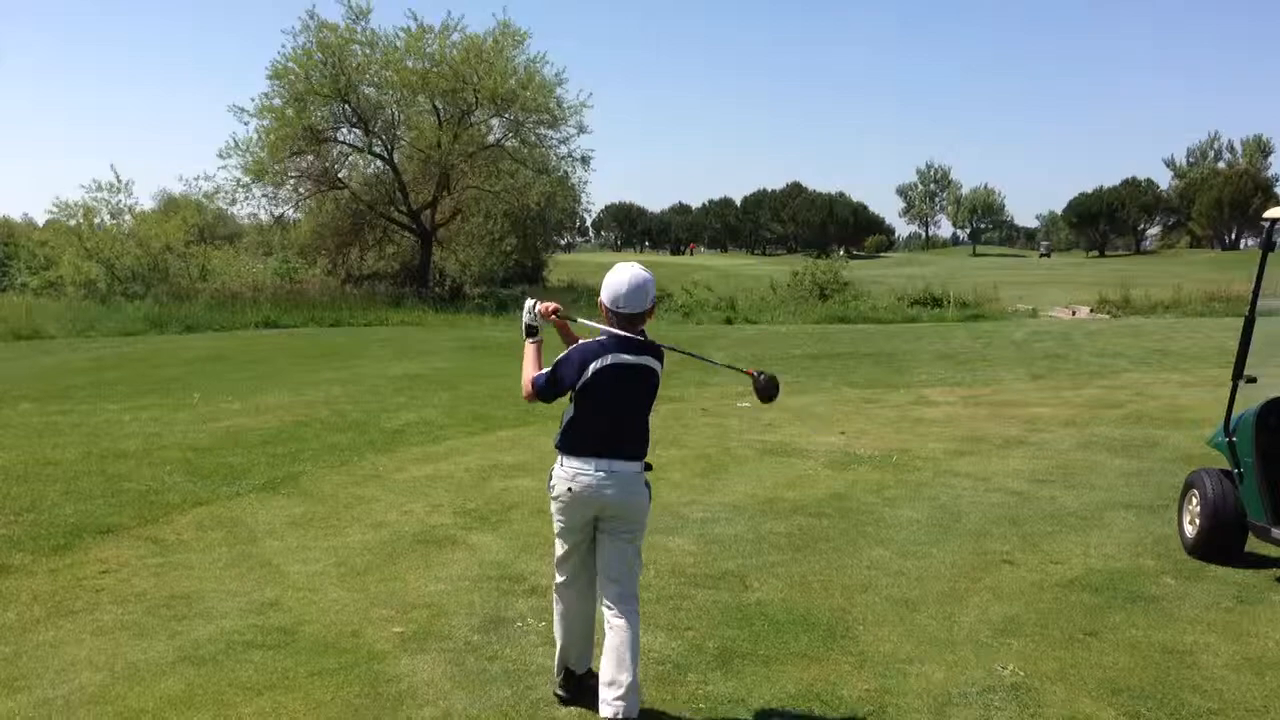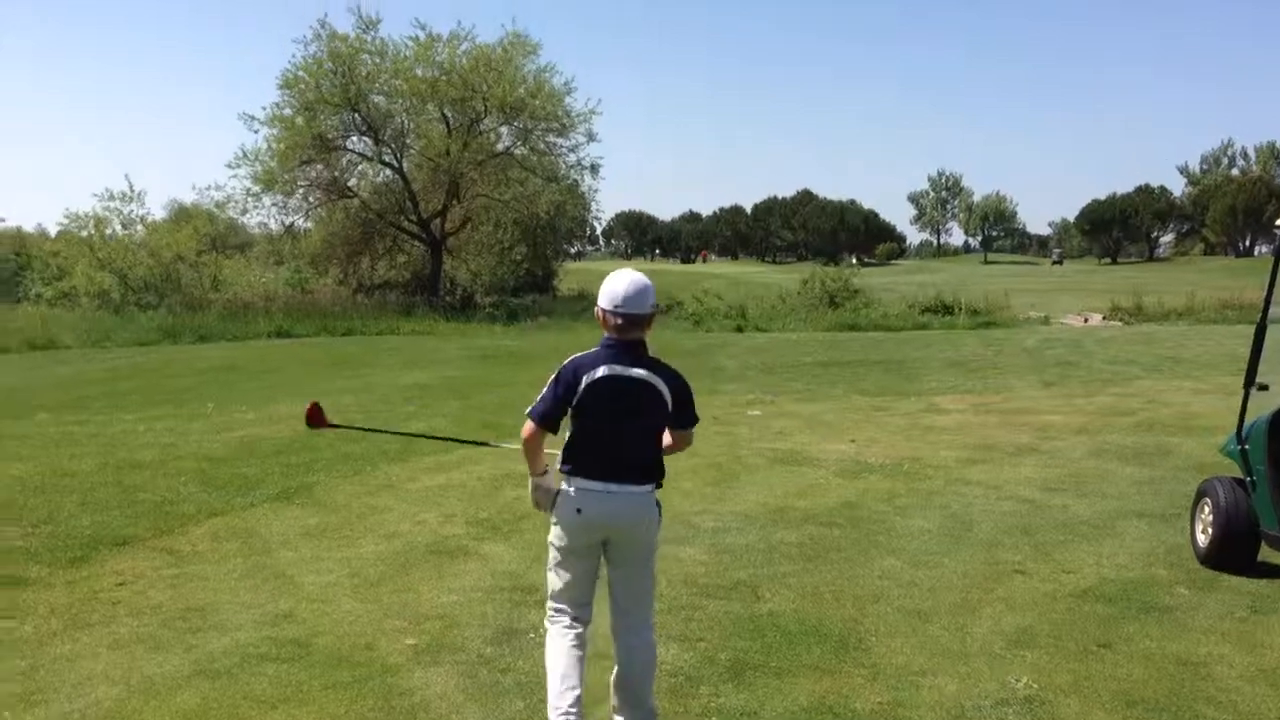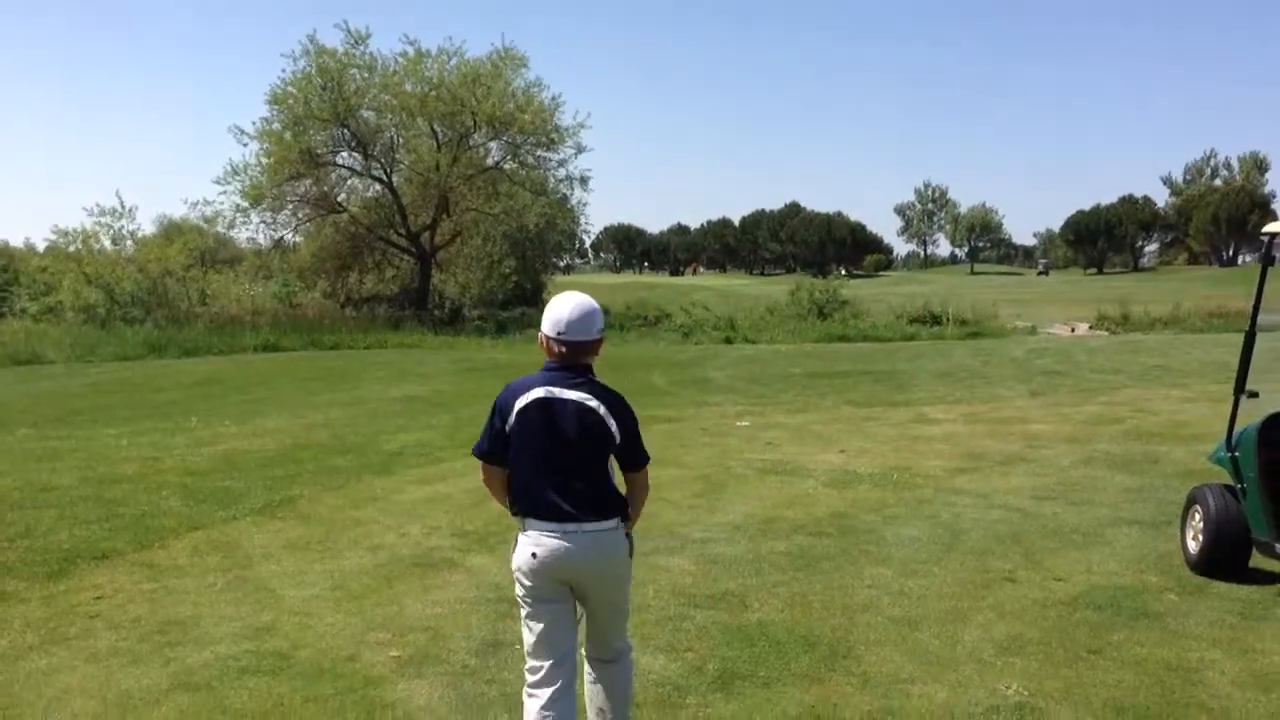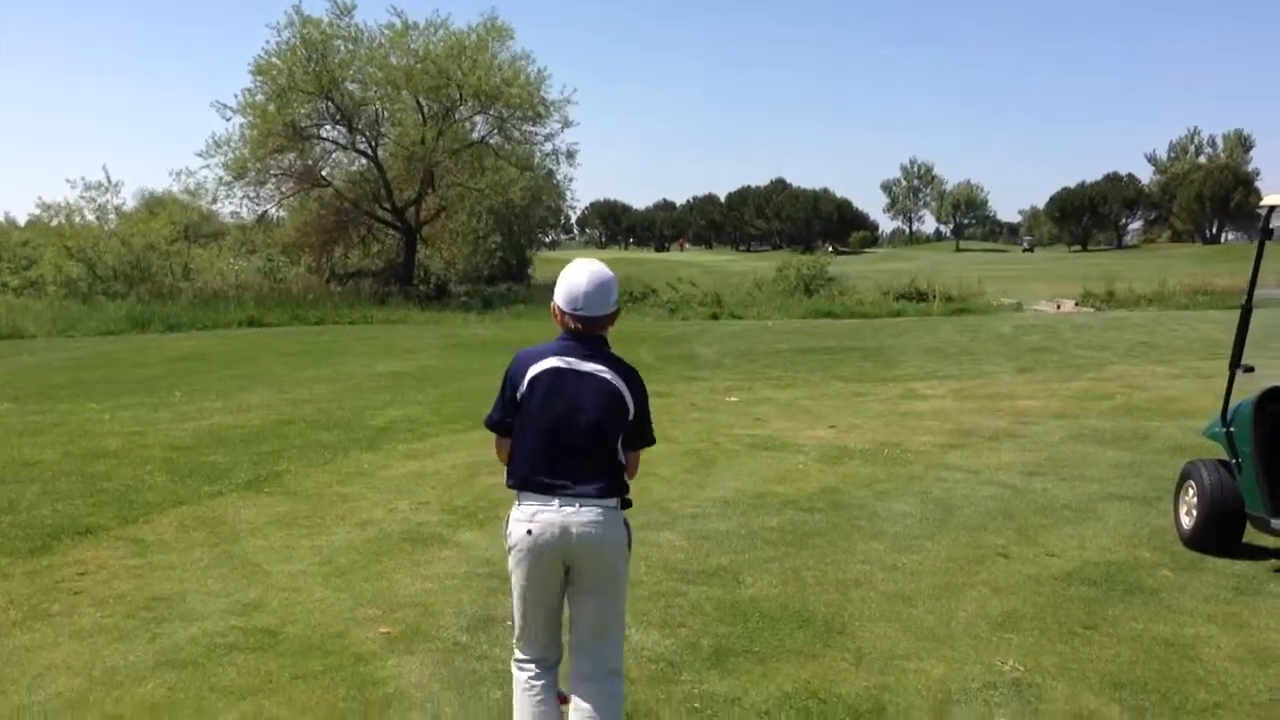
dt=0.4s
person 1, frame 1
left shoulder: (585, 355)
right shoulder: (654, 357)
left elbow: (531, 390)
left wrist: (533, 333)
right wrist: (561, 324)
left hip: (576, 478)
right hip: (628, 484)
left knee: (571, 583)
right knee: (620, 597)
left ankle: (572, 675)
person 1, frame 2
left shoulder: (578, 368)
right shoulder: (668, 380)
left elbow: (531, 434)
right elbow: (682, 439)
left wrist: (538, 476)
left hip: (578, 502)
right hip: (638, 507)
left knee: (566, 616)
right knee: (634, 623)
person 1, frame 3
left shoulder: (514, 397)
right shoulder: (611, 403)
left elbow: (491, 473)
right elbow: (638, 483)
right wrist: (624, 528)
left hip: (538, 545)
right hip: (603, 543)
left knee: (546, 674)
right knee: (610, 653)
person 1, frame 4
left shoulder: (526, 365)
right shoulder: (625, 378)
left elbow: (504, 451)
right elbow: (630, 465)
left hip: (534, 520)
right hip: (601, 523)
left knee: (533, 657)
right knee: (599, 666)
